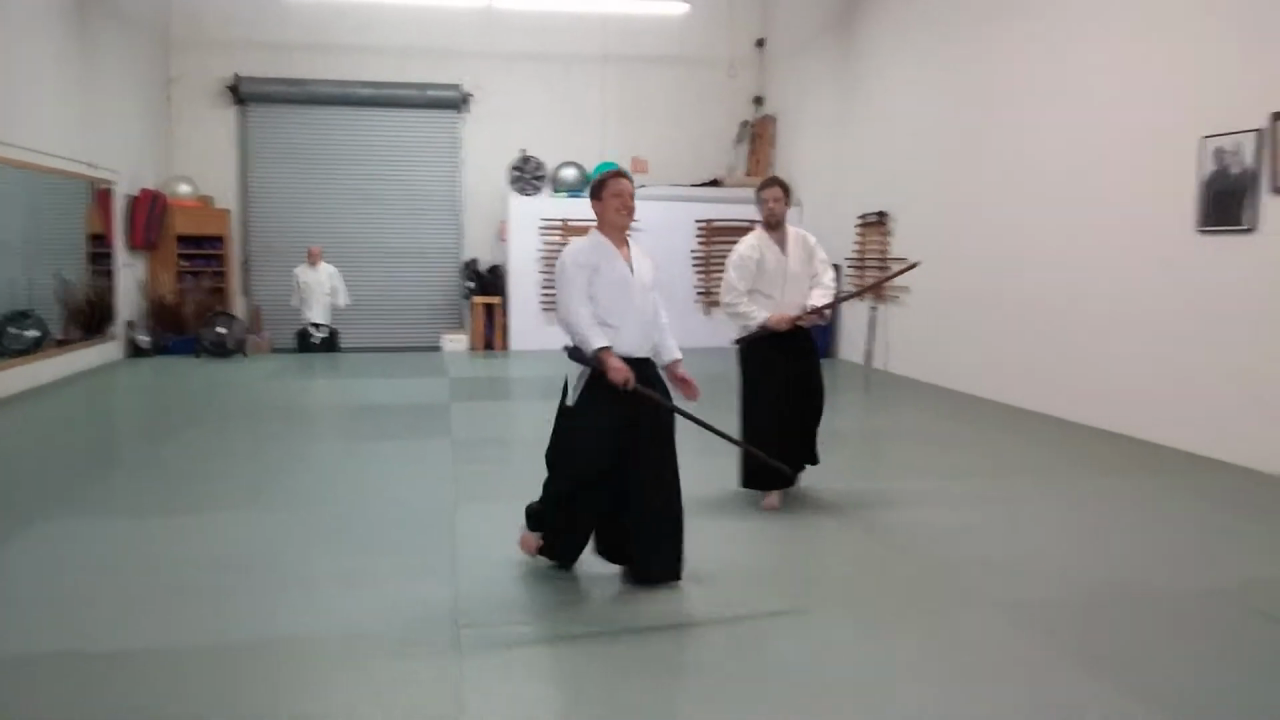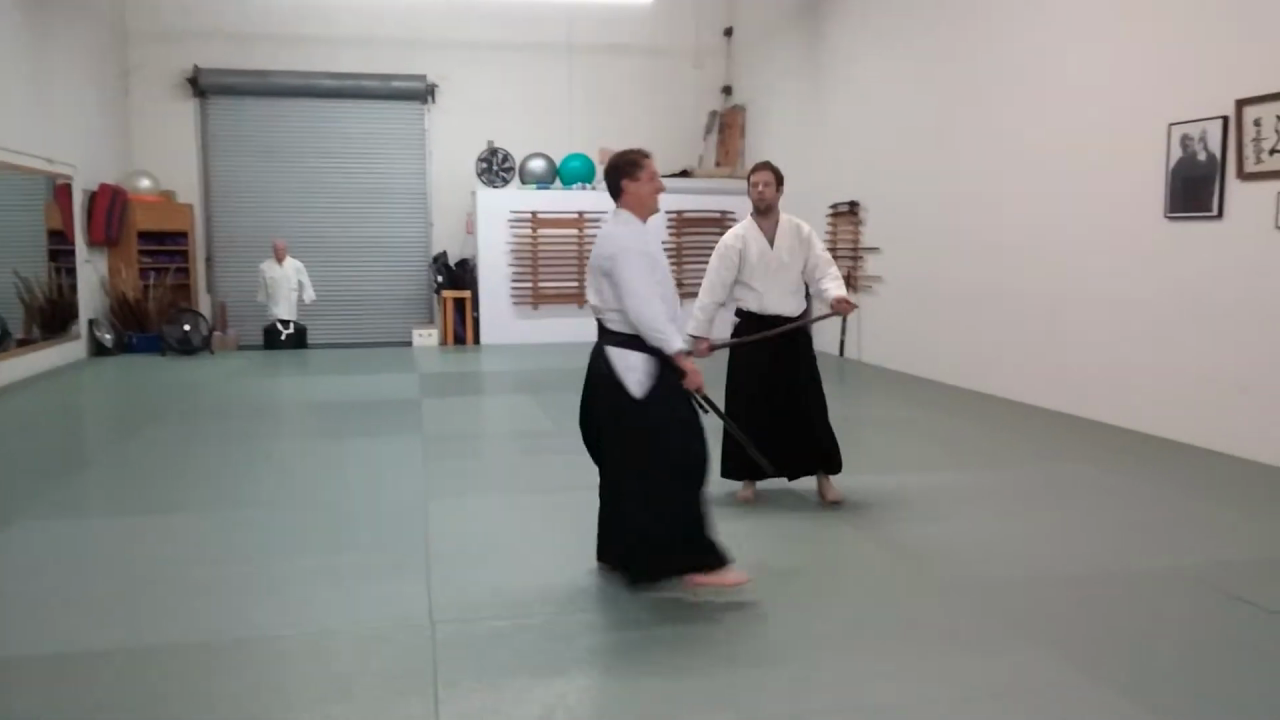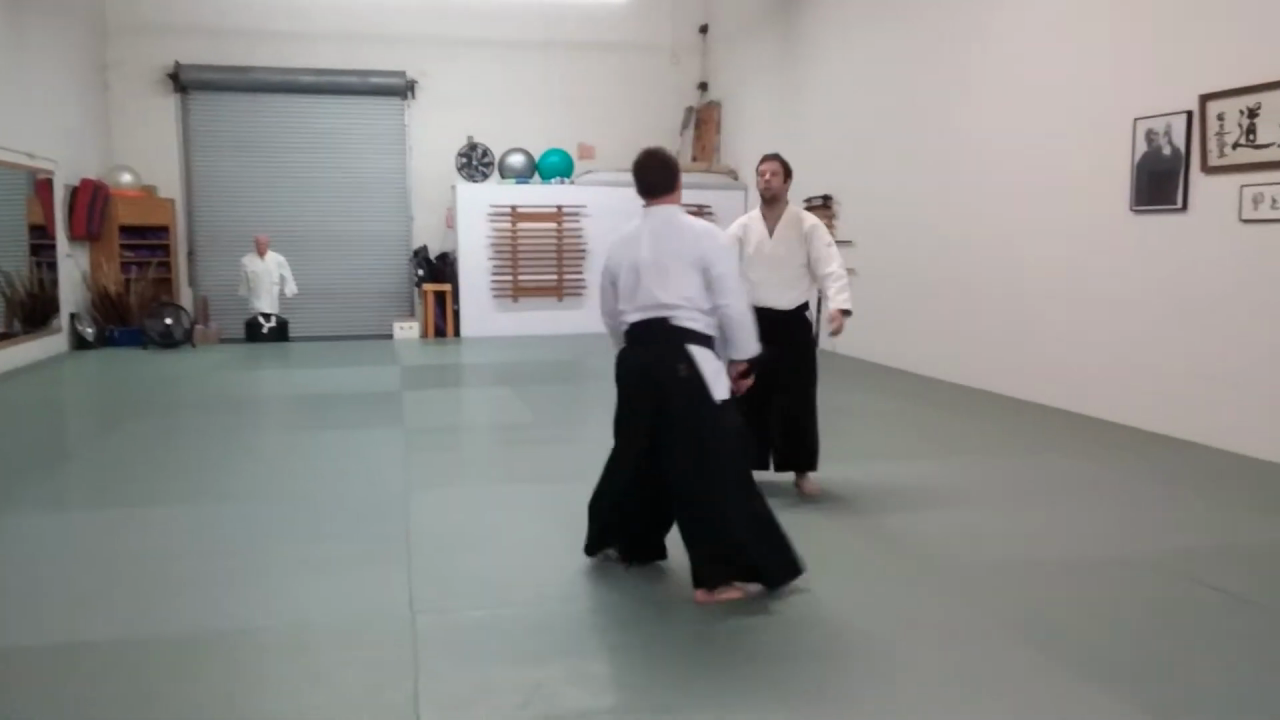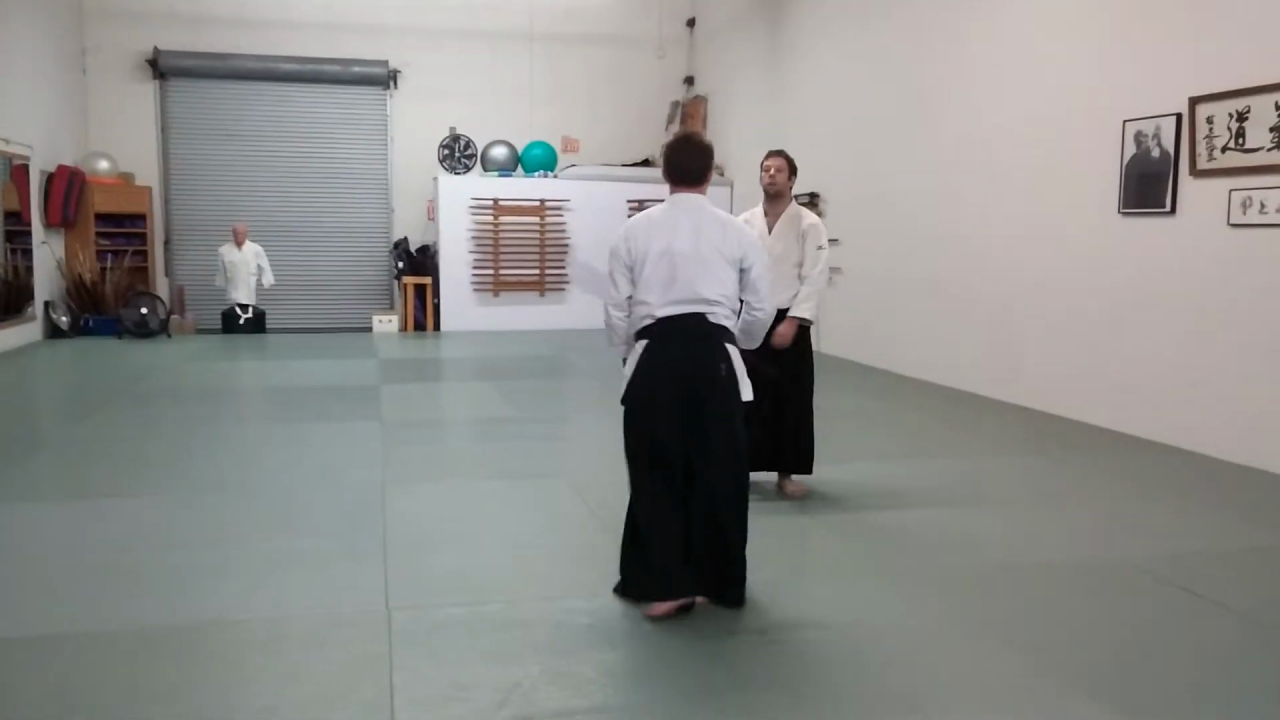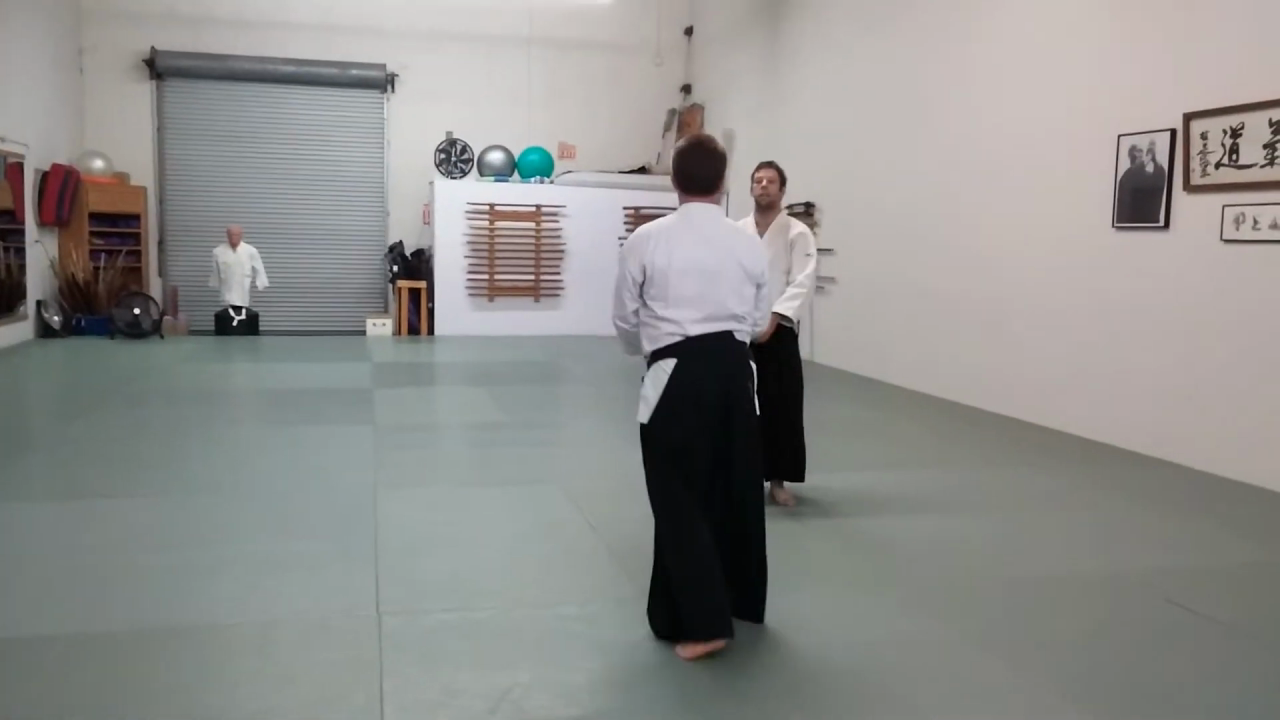
dt=0.3s
person 1, frame 1
left shoulder: (641, 257)
right shoulder: (579, 254)
right elbow: (575, 312)
left wrist: (673, 363)
right wrist: (606, 356)
left hip: (642, 374)
right hip: (598, 378)
left knee: (654, 471)
right knee: (583, 464)
left ankle: (649, 561)
right ankle: (542, 526)
person 1, frame 2
left shoulder: (614, 234)
right shoulder: (630, 237)
right elbow: (643, 308)
left wrist: (673, 352)
right wrist: (682, 357)
left hip: (614, 359)
right hip: (632, 361)
left knee: (627, 458)
right knee: (671, 458)
left ankle: (624, 553)
right ankle: (693, 561)
person 1, frame 3
left shoulder: (622, 244)
right shoulder: (705, 235)
left elbow: (613, 315)
right elbow: (733, 304)
right wrist: (741, 360)
left hip: (636, 358)
right hip: (687, 360)
left knee: (636, 454)
right knee: (714, 467)
left ankle: (613, 539)
right ankle: (717, 575)
person 1, frame 4
left shoulder: (636, 229)
right shoulder: (736, 232)
left elbow: (617, 308)
right elbow: (759, 310)
left wrist: (630, 354)
right wrist: (735, 342)
left hip: (656, 358)
right hip: (713, 358)
left knee: (655, 475)
right knee: (718, 475)
left ankle: (665, 586)
right ankle: (712, 582)
person 1, frame 5
left shoulder: (647, 239)
right shoulder: (748, 243)
left elbow: (625, 319)
right elbow: (758, 320)
left hip: (676, 377)
right hip: (733, 373)
left knee: (680, 501)
right knee: (732, 491)
left ankle: (703, 623)
right ankle: (733, 599)
person 2, frame 1
left shoulder: (806, 242)
right shoulder: (747, 249)
left elbow: (824, 280)
right elbow: (731, 299)
left wrist: (816, 308)
right wrist: (765, 319)
left hip: (800, 339)
right hip: (764, 342)
left knee: (807, 407)
right knee: (765, 413)
left ankle: (786, 468)
right ankle: (770, 483)
person 2, frame 2
left shoulder: (803, 233)
right shoulder: (736, 238)
left elbow: (822, 272)
right elbow: (714, 288)
left wrist: (836, 296)
right wrist: (700, 332)
left hip: (794, 332)
right hip: (753, 331)
left knee: (808, 405)
right knee: (749, 407)
left ankle: (821, 476)
right ankle: (748, 476)
person 2, frame 3
left shoulder: (809, 226)
right shoulder: (741, 228)
left elbow: (830, 269)
left wrist: (837, 307)
left hip: (793, 325)
right hip: (753, 323)
left knee: (797, 399)
right knee: (747, 397)
left ankle: (801, 470)
person 2, frame 4
left shoulder: (808, 224)
right shoulder: (744, 223)
left elbow: (815, 278)
left wrist: (793, 321)
left hip: (789, 325)
left knee: (791, 401)
left ankle: (786, 472)
person 2, frame 5
left shoulder: (798, 233)
left elbow: (801, 284)
left wrist: (773, 318)
left hip: (778, 333)
left knee: (781, 408)
left ankle: (777, 480)
